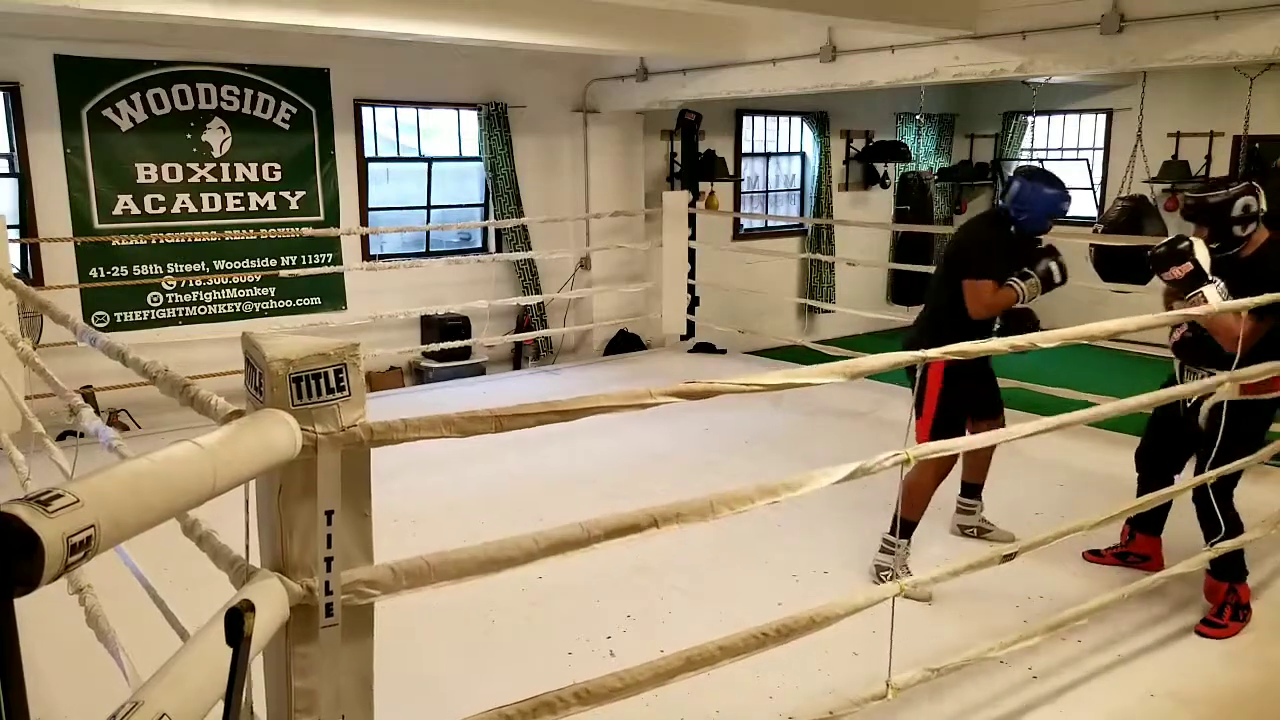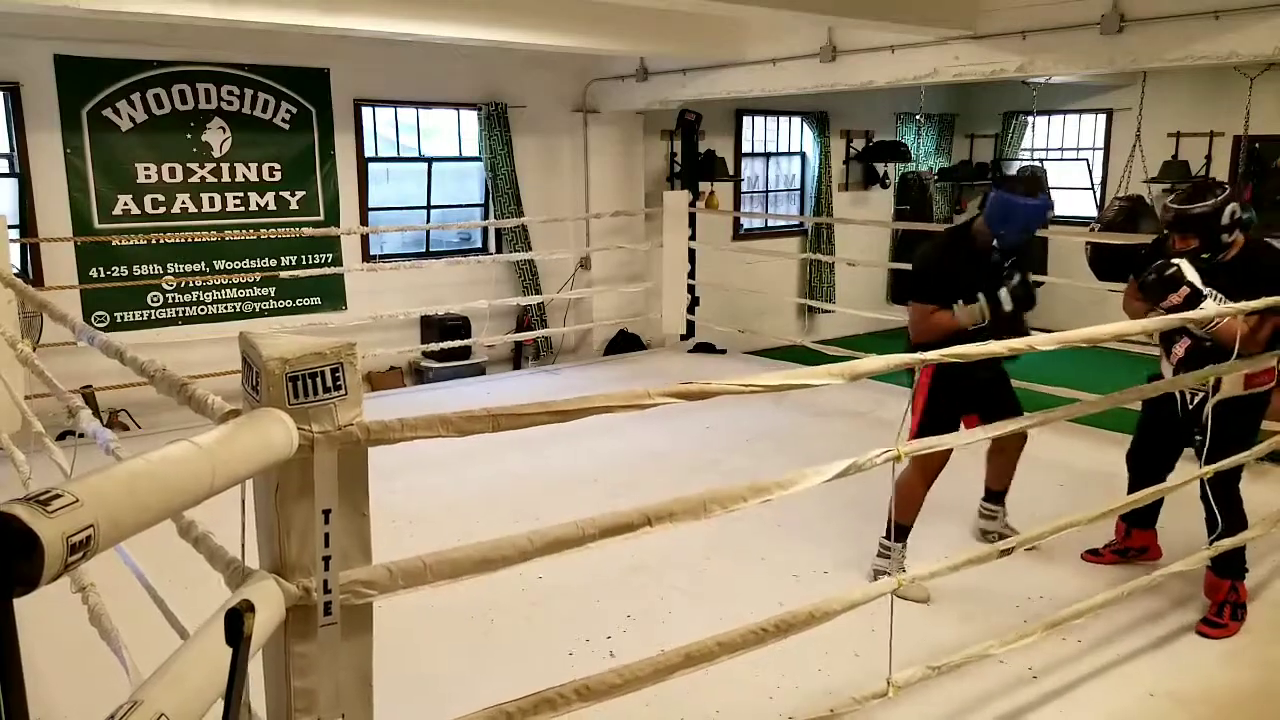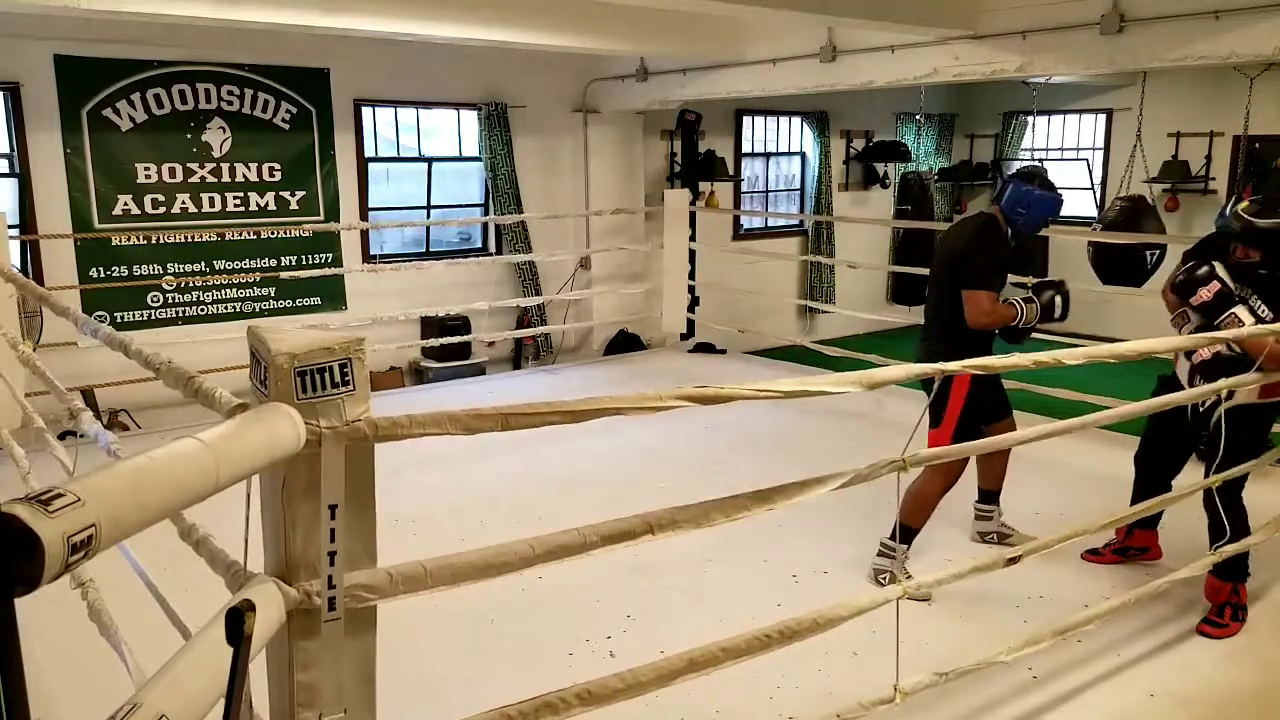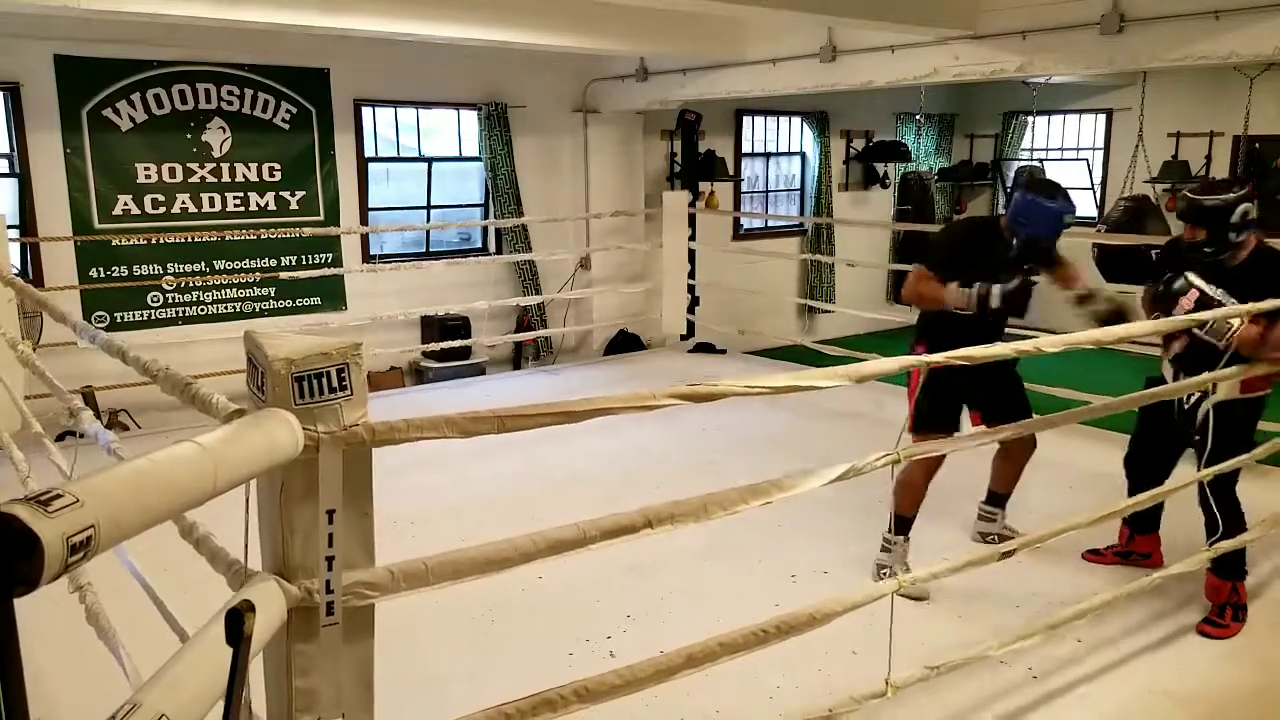
dt=0.5s
person 1, frame 1
right shoulder: (1219, 250)
left elbow: (1236, 339)
right elbow: (1174, 298)
left wrist: (1196, 283)
right wrist: (1182, 323)
left hip: (1242, 395)
right hip: (1193, 379)
left knee: (1210, 488)
right knee: (1153, 458)
left ankle: (1232, 593)
right ankle: (1141, 545)
person 1, frame 2
right shoulder: (1166, 252)
right elbow: (1134, 302)
left wrist: (1196, 303)
right wrist: (1167, 327)
left hip: (1236, 390)
right hip: (1178, 378)
left knee: (1218, 483)
right knee: (1145, 459)
left ankle: (1229, 588)
right ankle: (1137, 539)
person 1, frame 3
right shoulder: (1218, 247)
right elbow: (1171, 291)
left wrist: (1227, 309)
right wrist: (1193, 330)
right hip: (1191, 379)
left knee: (1222, 490)
right knee: (1153, 460)
left ankle: (1230, 591)
right ankle: (1138, 538)
person 1, frame 4
right shoulder: (1181, 252)
right elbow: (1153, 302)
left wrist: (1209, 314)
right wrist: (1174, 337)
left hip: (1233, 392)
right hip: (1179, 381)
left knee: (1214, 486)
right knee: (1144, 461)
left ankle: (1232, 593)
right ankle: (1141, 544)
person 2, frame 1
left shoulder: (1009, 234)
right shoulder: (983, 235)
right elbow: (980, 305)
left wrist: (1025, 293)
right wrist: (1037, 280)
left hip: (967, 347)
right hip: (938, 351)
left knee: (989, 426)
right knee: (938, 454)
left ankle: (968, 515)
right ankle: (890, 553)
person 2, frame 2
left shoulder: (1010, 244)
right shoulder: (945, 250)
left elbow: (1017, 289)
right elbow: (921, 328)
left wrist: (1013, 315)
right wrist: (985, 305)
left hip: (981, 356)
right hip: (940, 362)
left knee: (1011, 433)
right knee: (929, 458)
left ankle: (992, 519)
right ankle: (887, 557)
person 2, frame 3
left shoulder: (974, 230)
right shoulder: (986, 241)
right elbow: (979, 315)
left wrist: (1016, 311)
right wrist: (1034, 307)
left hip: (965, 355)
right hip: (954, 362)
left knee: (1000, 431)
right knee: (946, 464)
left ankle: (987, 521)
right ankle: (888, 557)
person 2, frame 4
left shoulder: (1031, 242)
right shoulder: (966, 235)
left elbow: (1058, 267)
right elbow: (912, 290)
left wrist: (1093, 300)
right wrist: (979, 295)
right hip: (939, 351)
left knee: (1021, 442)
right knee: (929, 453)
left ankle: (990, 522)
right ankle: (892, 552)
